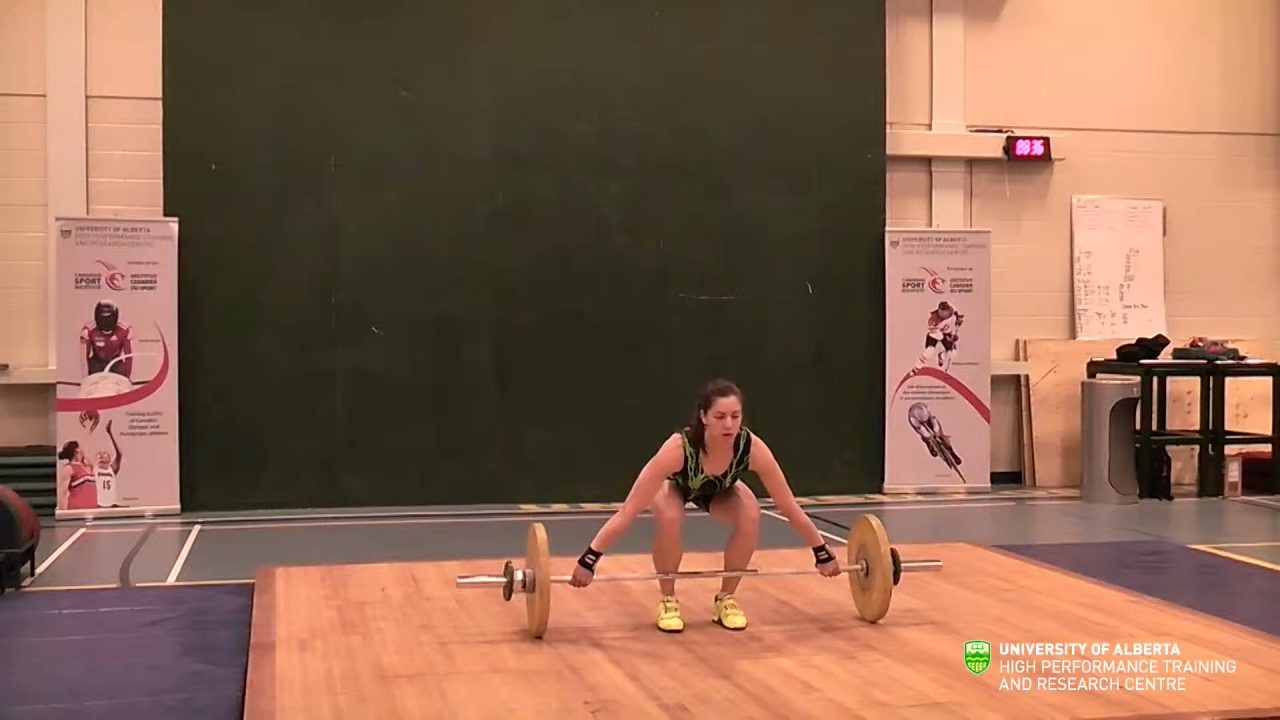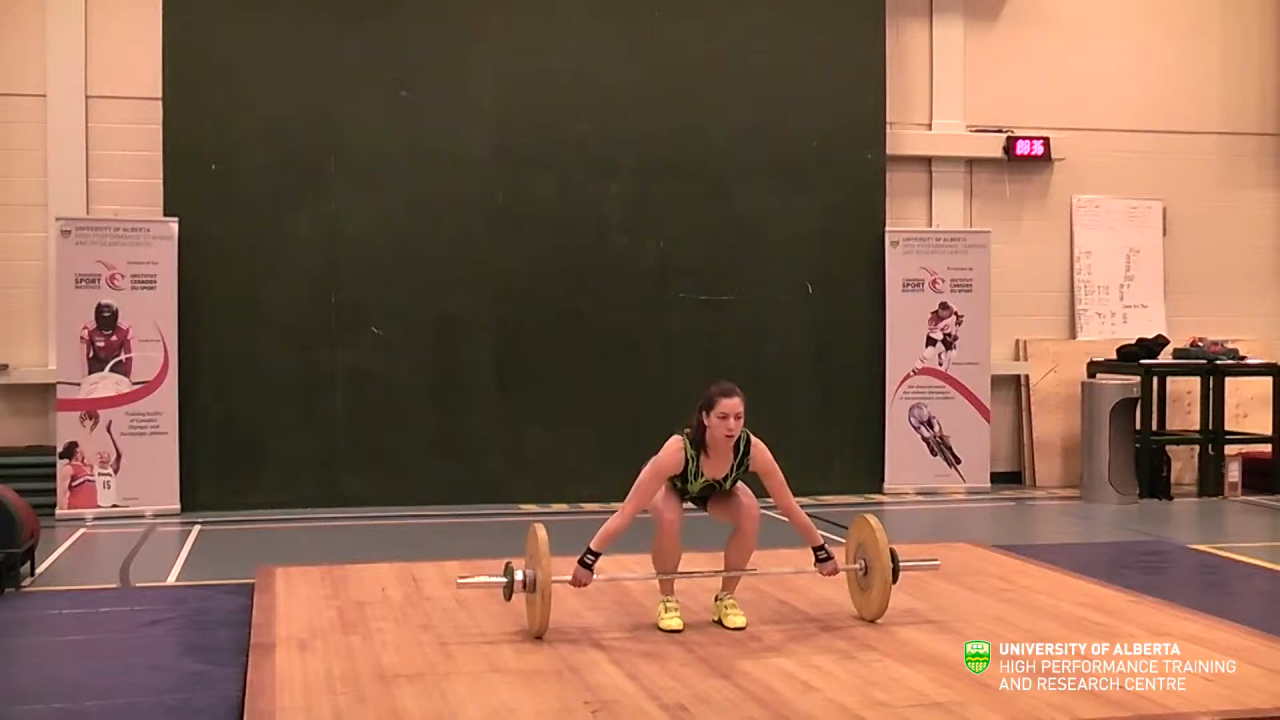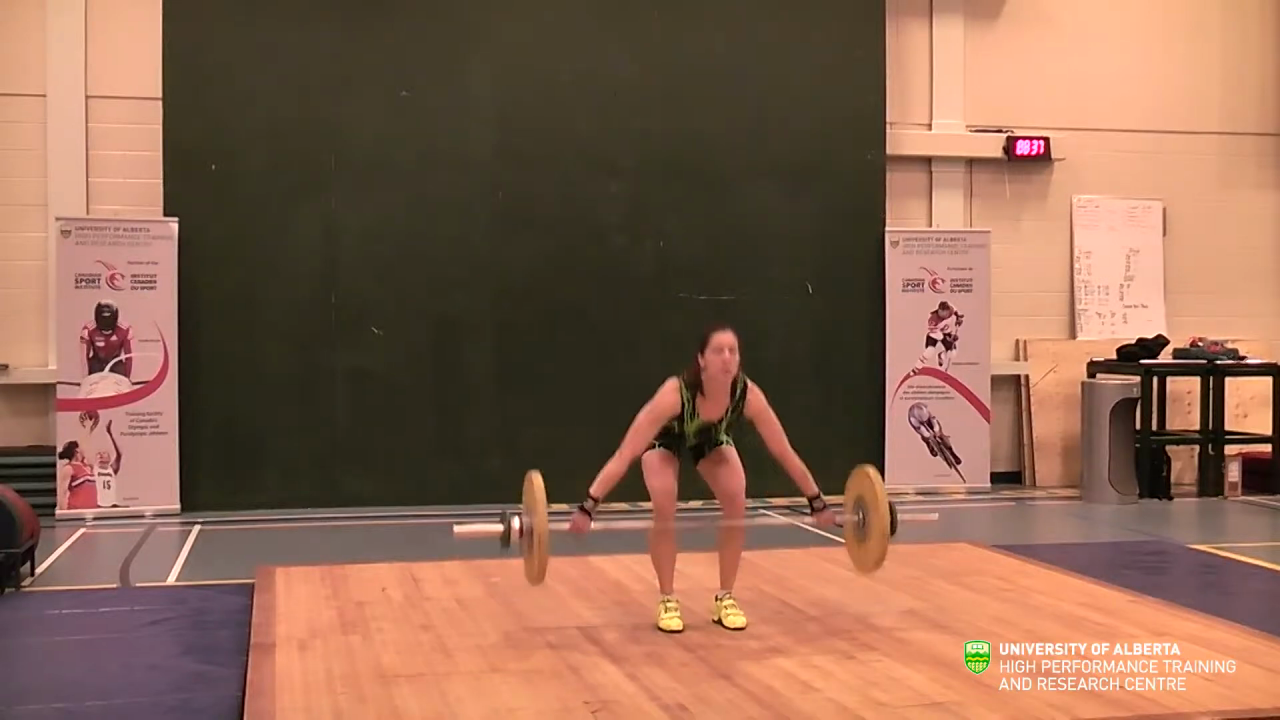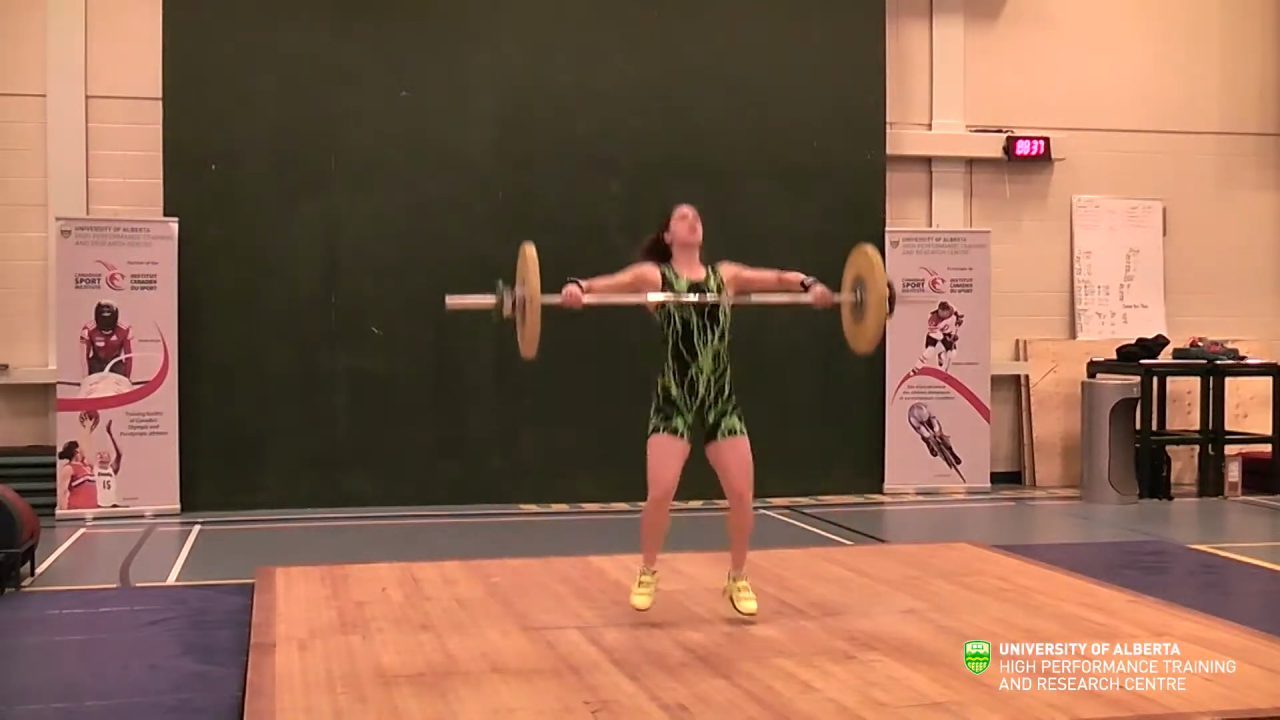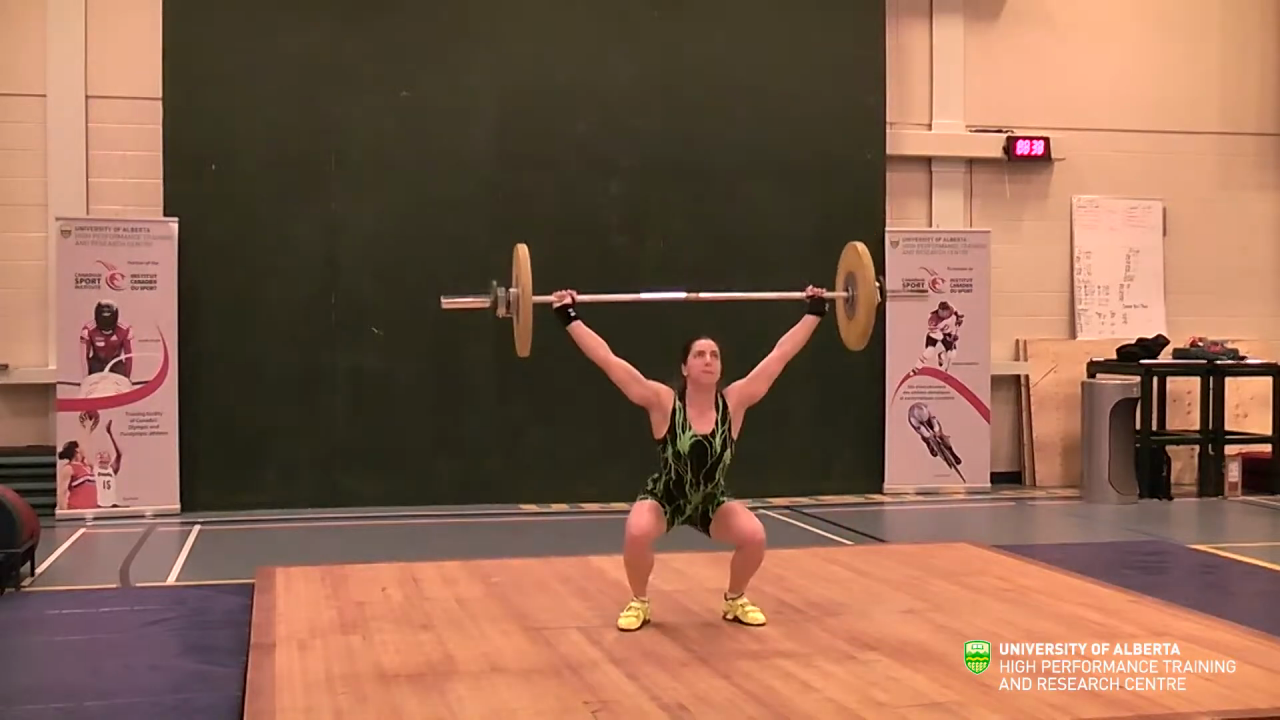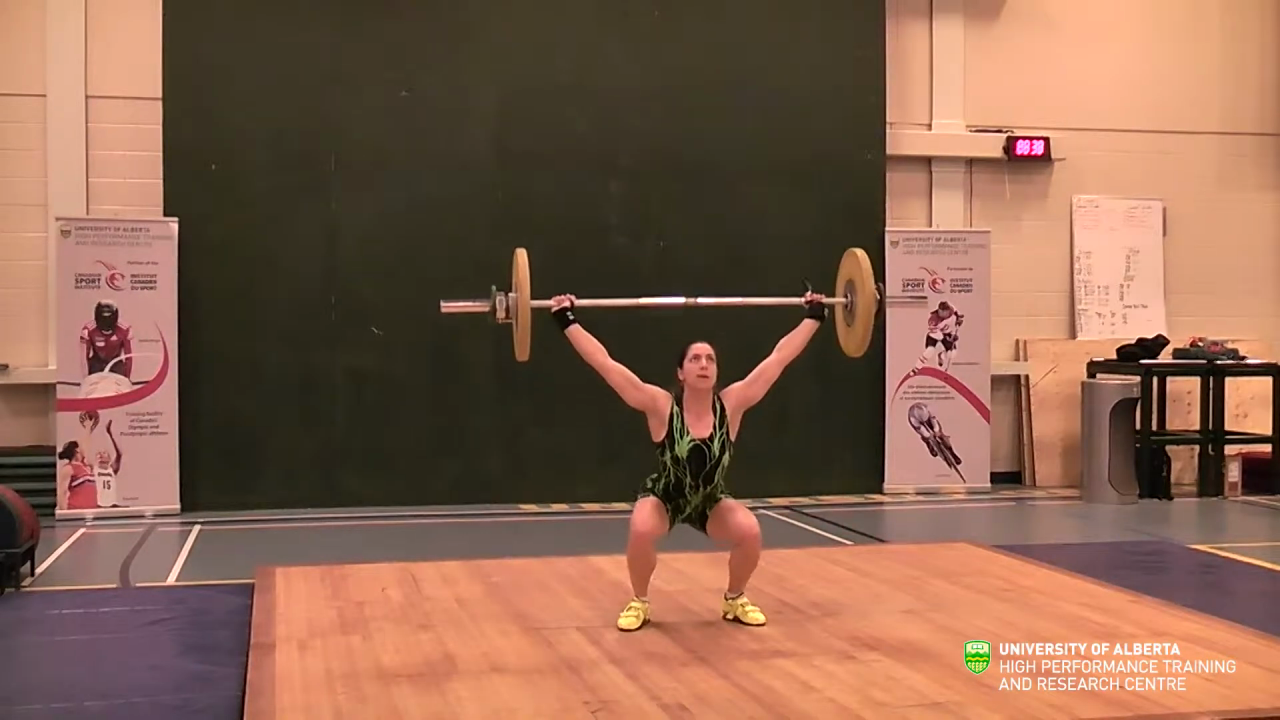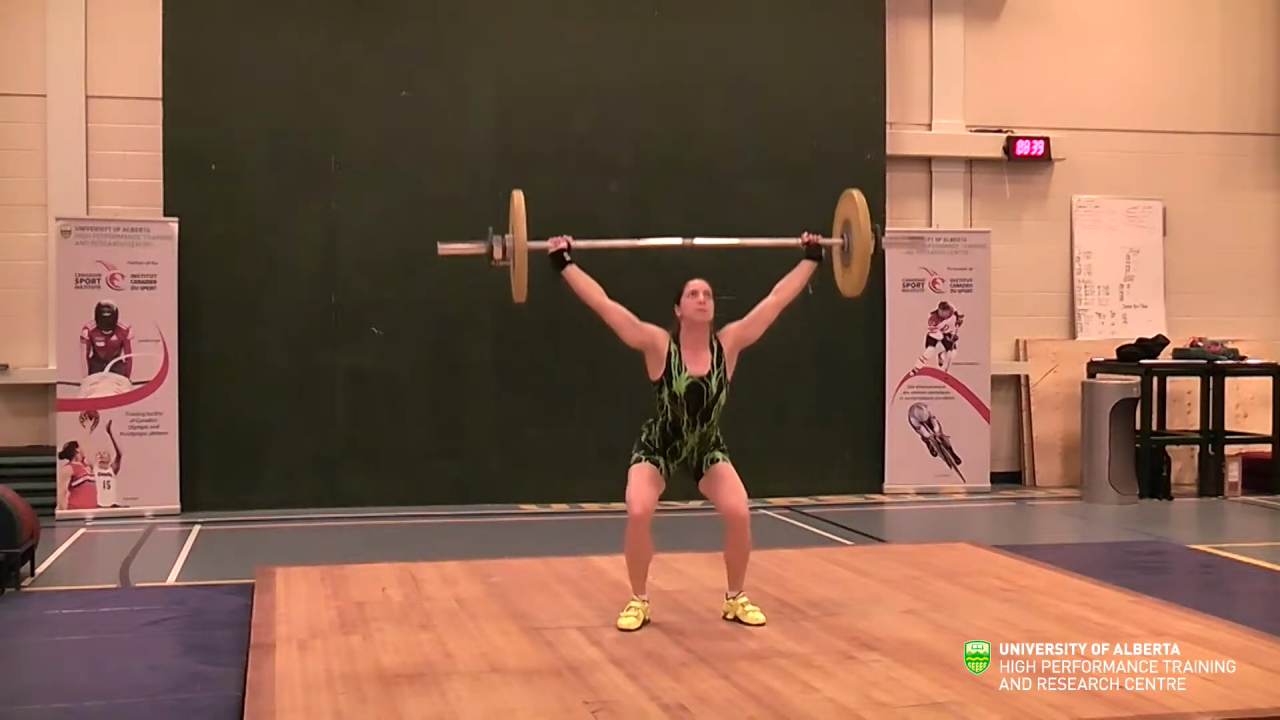
dt=0.5s
person 1, frame 1
left shoulder: (753, 448)
right shoulder: (678, 448)
left elbow: (790, 507)
right elbow: (628, 511)
left wrist: (823, 554)
right wrist: (588, 561)
left hip: (719, 489)
right hip: (675, 483)
left knee: (750, 516)
right knee: (669, 518)
left ankle: (726, 598)
right ankle: (668, 600)
person 1, frame 2
left shoulder: (754, 450)
right shoulder: (678, 450)
left elbow: (791, 508)
right elbow: (627, 511)
left wrist: (822, 553)
right wrist: (587, 560)
left hip: (717, 490)
right hip: (672, 484)
left knee: (750, 514)
right knee: (669, 519)
left ankle: (726, 598)
right ankle: (668, 600)
person 1, frame 3
left shoulder: (748, 395)
right shoulder: (675, 393)
left elbow: (785, 452)
right elbow: (625, 453)
left wrist: (817, 503)
right wrist: (587, 506)
left hip: (711, 437)
right hip: (665, 437)
left knee: (736, 499)
right knee: (664, 505)
left ankle: (726, 597)
right ankle: (667, 600)
person 1, frame 4
left shoulder: (724, 274)
right shoulder: (653, 275)
left elbow: (783, 281)
right elbow: (593, 288)
left wrist: (810, 286)
right wrist: (575, 290)
left hip: (720, 400)
right hip: (674, 399)
left knee: (742, 495)
right knee: (661, 495)
left ankle: (737, 579)
right ankle: (646, 574)
person 1, frame 5
left shoulder: (734, 402)
right shoulder: (663, 403)
left elbow: (781, 353)
right elbow: (607, 358)
left wrist: (814, 312)
right wrist: (569, 316)
left hip: (712, 501)
right hip: (664, 498)
left knee: (754, 537)
right knee: (637, 534)
left ankle: (735, 599)
right ankle: (639, 602)
person 1, frame 6
left shoulder: (731, 404)
right shoulder: (661, 407)
left elbow: (780, 357)
right elbow: (605, 362)
left wrist: (813, 317)
right wrist: (567, 320)
left hip: (710, 499)
right hip: (664, 496)
left knee: (750, 531)
right knee: (641, 531)
left ankle: (735, 599)
right ankle: (639, 602)
person 1, frame 7
left shoulder: (729, 343)
right shoulder: (658, 345)
left elbow: (776, 300)
right elbow: (603, 304)
left wrist: (811, 258)
right wrist: (564, 262)
left hip: (707, 447)
right hip: (657, 446)
left knee: (739, 514)
right knee: (638, 514)
left ankle: (736, 598)
right ankle: (638, 601)
